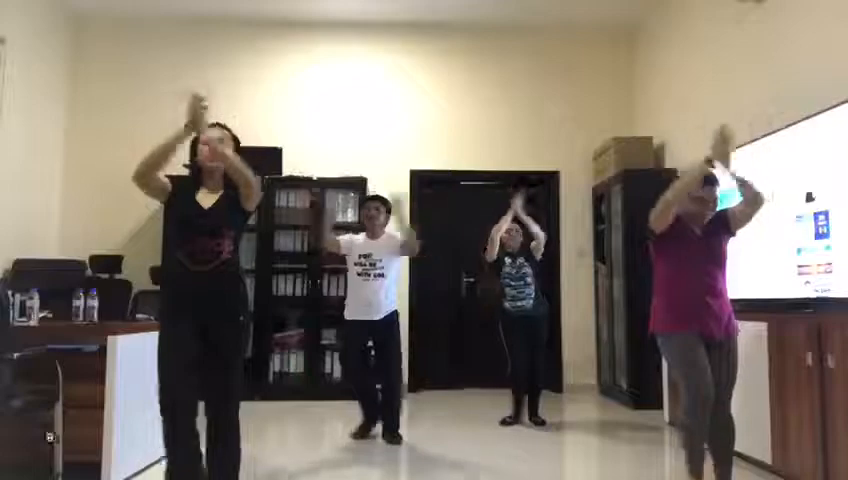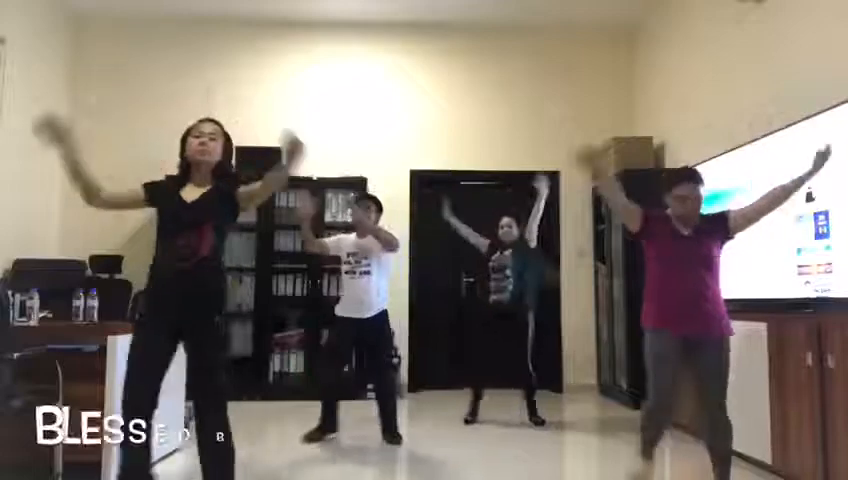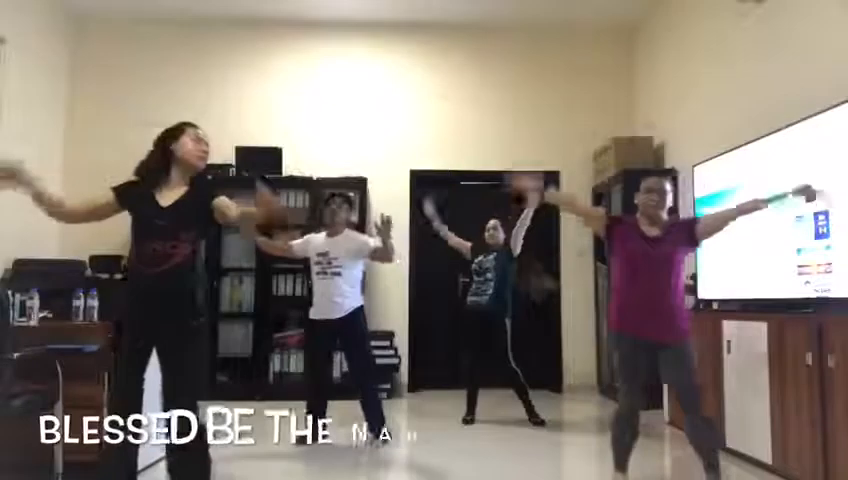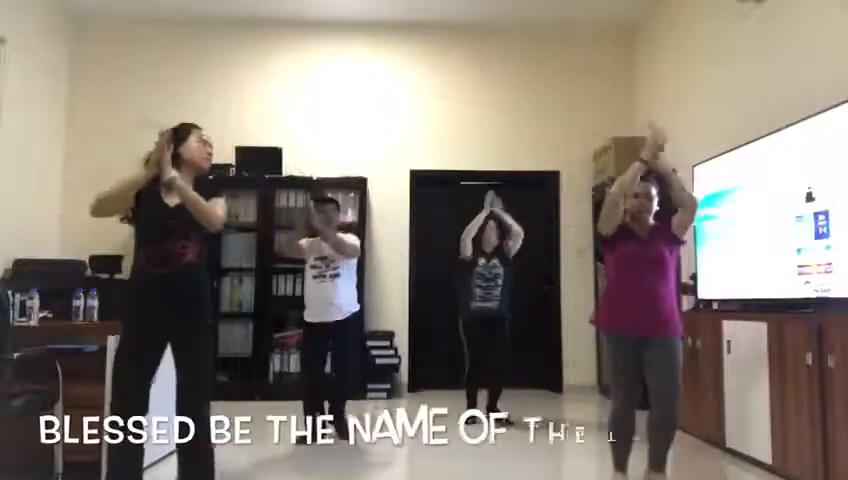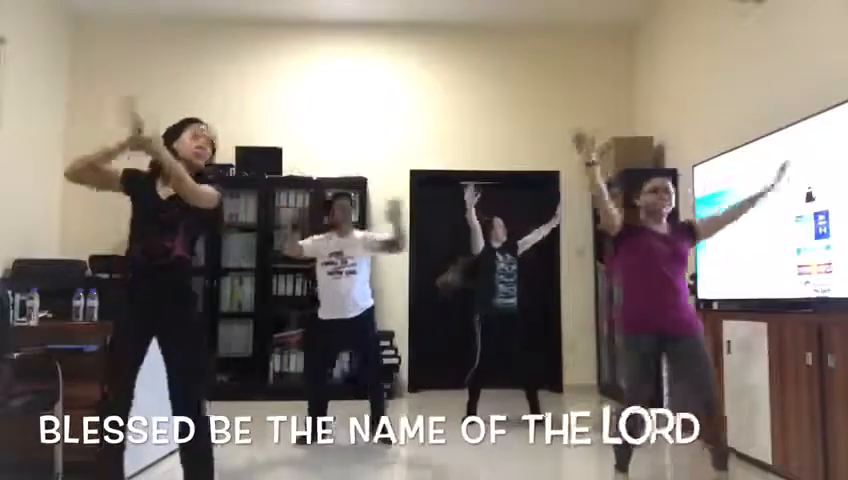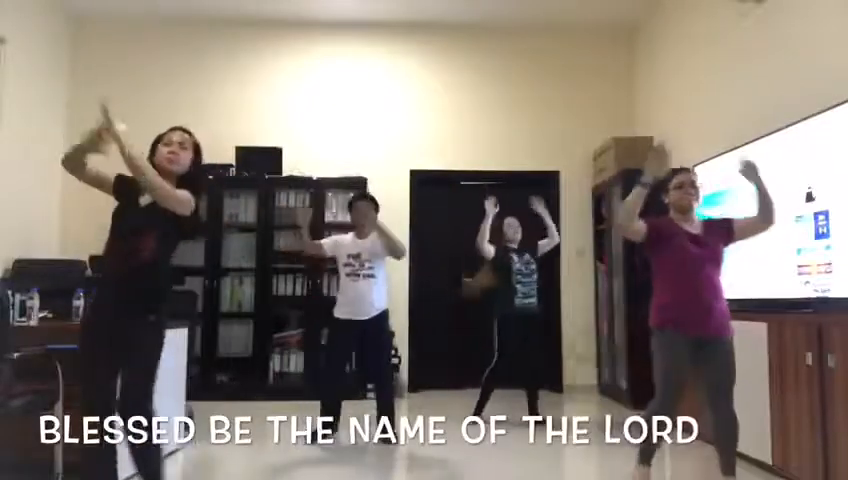
dt=0.3s
person 1, frame 1
left shoulder: (240, 199)
right shoulder: (176, 193)
left elbow: (251, 183)
right elbow: (141, 175)
left wrist: (223, 146)
right wrist: (186, 131)
left hip: (225, 311)
right hip: (179, 311)
left knee: (224, 408)
right knee: (176, 405)
person 1, frame 2
left shoulder: (229, 192)
right shoulder: (163, 190)
left elbow: (267, 187)
right elbow: (98, 197)
left wrist: (288, 162)
right wrist: (69, 148)
left hip: (205, 308)
right hip: (159, 306)
left knee: (209, 408)
right knee: (136, 405)
person 1, frame 3
left shoulder: (205, 196)
right shoulder: (134, 192)
left elbow: (237, 216)
right elbow: (68, 212)
left wrist: (256, 214)
left hip: (180, 315)
right hip: (135, 311)
left knee: (181, 411)
right knee: (123, 409)
person 1, frame 4
left shoulder: (209, 195)
right shoulder: (143, 192)
left elbow: (214, 221)
right elbow: (99, 209)
left wrist: (173, 176)
right wrist: (150, 171)
left hip: (192, 313)
right hip: (143, 310)
left knee: (193, 413)
right knee: (126, 409)
person 1, frame 5
left shoulder: (206, 190)
right shoulder: (138, 181)
left elbow: (193, 195)
right elbow: (74, 173)
left wrist: (157, 147)
right wrist: (125, 144)
left hip: (179, 305)
right hip: (133, 302)
left knee: (188, 408)
right knee: (114, 403)
person 1, frame 6
left shoulder: (185, 199)
right shoulder: (127, 189)
left elbow: (157, 187)
right elbow: (72, 164)
left wrist: (119, 139)
right wrist: (98, 136)
left hip: (144, 313)
right hip: (103, 308)
left knee: (134, 406)
right knee: (95, 407)
person 2, frame 1
left shoulder: (720, 225)
right shoulder: (665, 227)
left elbow: (755, 202)
right elbow: (670, 200)
left wrist: (729, 167)
right wrist: (709, 159)
left hip: (721, 328)
right hip: (677, 328)
left knee: (721, 407)
right knee: (700, 395)
person 2, frame 2
left shoulder: (716, 226)
right shoulder: (650, 225)
left elbow: (766, 204)
right elbow: (616, 200)
left wrist: (809, 173)
right wrist: (605, 174)
left hip: (711, 328)
right hip: (664, 327)
left knee: (715, 406)
right knee: (662, 398)
person 2, frame 3
left shoulder: (684, 230)
right shoulder: (617, 229)
left elbow: (733, 213)
right elbow: (579, 206)
left wrist: (783, 195)
right wrist: (538, 190)
left hip: (673, 332)
right hip: (628, 332)
left knee: (693, 404)
right knee: (629, 404)
person 2, frame 4
left shoulder: (669, 234)
right shoulder: (613, 232)
left elbow: (689, 204)
right elbow: (613, 197)
left wrist: (661, 163)
right wrist: (642, 160)
left hip: (663, 331)
right hip: (621, 331)
left knee: (666, 403)
right knee: (625, 402)
person 2, frame 5
left shoulder: (684, 232)
right shoulder: (624, 230)
left elbow: (729, 216)
right elbow: (603, 200)
left wrist: (767, 188)
right wrist: (591, 162)
left hip: (684, 327)
right hip: (639, 330)
left knee: (707, 400)
right knee: (635, 402)
person 2, frame 6
left shoulder: (717, 229)
right shoulder: (658, 229)
left elbow: (766, 221)
right elbow: (624, 224)
left wrist: (757, 183)
right wrist: (647, 180)
left hip: (715, 329)
right hip: (672, 327)
left knee: (723, 404)
right knee: (666, 400)
person 3, frame 1
left shoulder: (394, 242)
right shoulder: (352, 242)
left elbow: (414, 248)
right elbow: (328, 243)
left wrist: (403, 220)
right wrist: (328, 218)
left hip: (385, 317)
right hip: (355, 318)
left knee: (391, 373)
right knee: (354, 370)
left ankle: (391, 427)
right ankle: (371, 416)
person 3, frame 2
left shoulder: (380, 240)
right shoulder: (343, 241)
left elbow: (393, 244)
right elbow: (313, 246)
left wrist: (366, 224)
right wrist: (306, 220)
left hip: (375, 316)
right hip: (345, 316)
left knee: (383, 373)
right knee: (329, 369)
left ankle: (390, 428)
right ankle: (326, 424)
person 3, frame 3
left shoulder: (357, 241)
right shoulder: (312, 241)
left elbow: (387, 257)
right elbow: (279, 248)
left wrist: (385, 237)
right wrist: (254, 235)
left hip: (350, 315)
right hip: (319, 317)
left knee: (363, 371)
right knee: (316, 374)
left ankle: (377, 425)
right ankle: (315, 427)
person 3, frame 4
left shoulder: (348, 240)
right shoulder: (308, 245)
left elbow: (351, 252)
right elbow: (287, 251)
left wrist: (323, 228)
right wrist: (303, 227)
left hip: (346, 318)
right hip: (315, 320)
left knee: (344, 372)
right knee: (311, 375)
left ankle: (337, 415)
right ankle: (315, 427)
person 3, frame 5
left shoulder: (366, 238)
right shoulder: (319, 242)
left elbow: (397, 246)
right elbow: (291, 251)
left wrist: (396, 222)
right wrist: (288, 227)
left hip: (361, 315)
right hip: (328, 318)
left knee: (372, 372)
right knee: (316, 373)
left ankle: (379, 425)
right ankle: (314, 428)
person 3, frame 6
left shoulder: (382, 240)
right shoulder: (340, 241)
left elbow: (400, 253)
right elbow: (311, 249)
left wrist: (379, 228)
right wrist: (304, 228)
left hip: (375, 318)
right hip: (343, 318)
left knee: (382, 374)
right knee: (332, 373)
left ankle: (387, 426)
right ankle: (327, 425)
person 4, frame 1
left shoulder: (531, 254)
right shoulder: (496, 256)
left elbow: (541, 237)
right elbow: (493, 236)
left wrist: (522, 214)
right wrist: (511, 212)
left hip: (536, 317)
right hip: (511, 319)
left knee: (537, 365)
right knee: (517, 364)
left ankle: (534, 412)
right ankle: (516, 412)
person 4, frame 2
left shoulder: (526, 246)
right shoulder: (492, 248)
left elbow: (534, 219)
right elbow: (468, 234)
left wrist: (542, 193)
right wrist: (450, 217)
left hip: (520, 312)
right hip: (494, 311)
left knee: (524, 360)
right knee: (482, 357)
left ankle: (532, 411)
right ankle: (473, 408)
person 4, frame 3
left shoulder: (509, 251)
right shoulder: (474, 250)
left elbow: (521, 227)
right elbow: (449, 237)
left wrist: (531, 205)
right wrist: (433, 217)
left hip: (497, 315)
right hip: (473, 314)
left knee: (507, 361)
right knee: (472, 362)
left ankle: (529, 408)
right ankle: (470, 410)
person 4, frame 4
left shoulder: (504, 254)
right shoulder: (470, 254)
left elbow: (518, 235)
right elbow: (466, 237)
left wrist: (500, 213)
right wrist: (484, 212)
left hip: (498, 318)
right hip: (472, 318)
left knee: (499, 363)
right knee: (474, 363)
left ankle: (492, 409)
right ankle: (471, 410)
person 4, frame 5
left shoulder: (512, 249)
right shoulder: (481, 251)
left elbow: (536, 235)
right elbow: (476, 228)
left wrist: (556, 219)
right wrist: (469, 207)
left hip: (510, 315)
right hip: (488, 316)
left knee: (522, 360)
right knee: (483, 362)
left ankle: (535, 409)
right ankle: (471, 410)
person 4, frame 6
left shoulder: (531, 251)
right shoulder: (499, 252)
left elbow: (555, 239)
right elbow: (481, 246)
left wrist: (543, 213)
right wrist: (489, 217)
left hip: (532, 315)
right hip: (508, 315)
left knee: (533, 362)
right knee: (500, 361)
left ankle: (533, 411)
right ankle: (479, 409)
